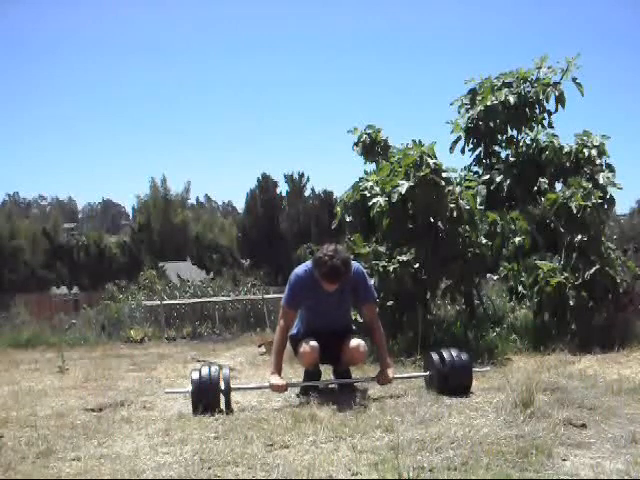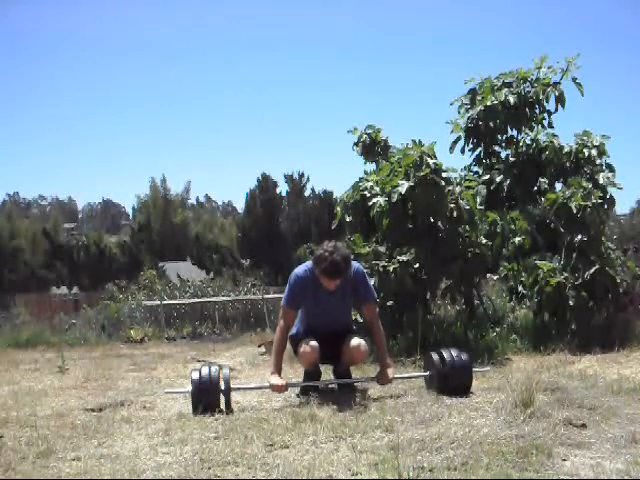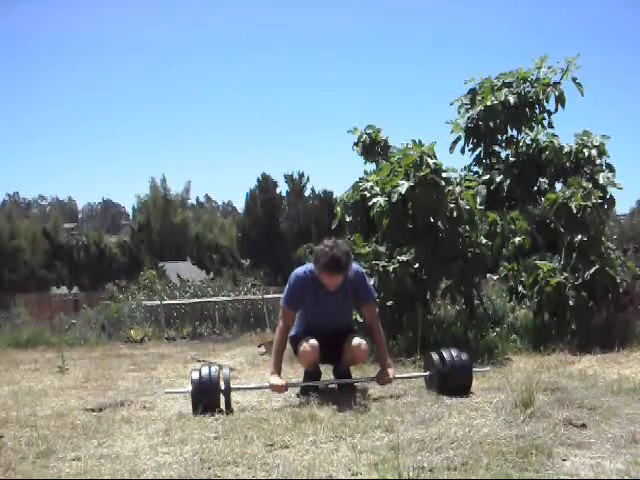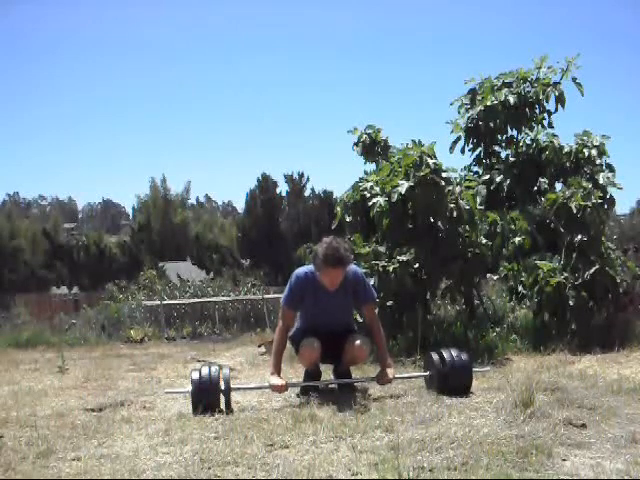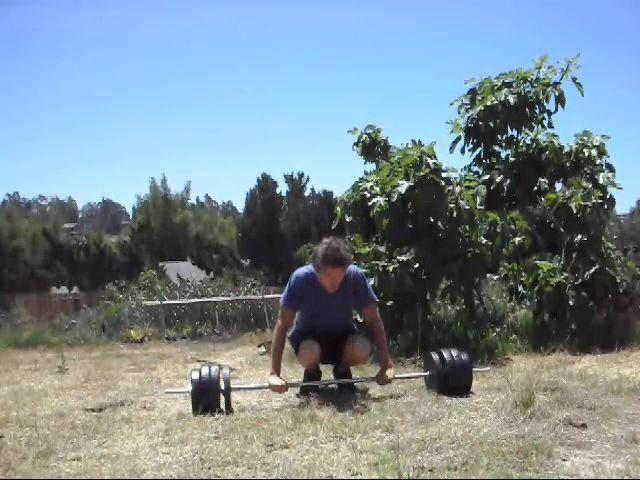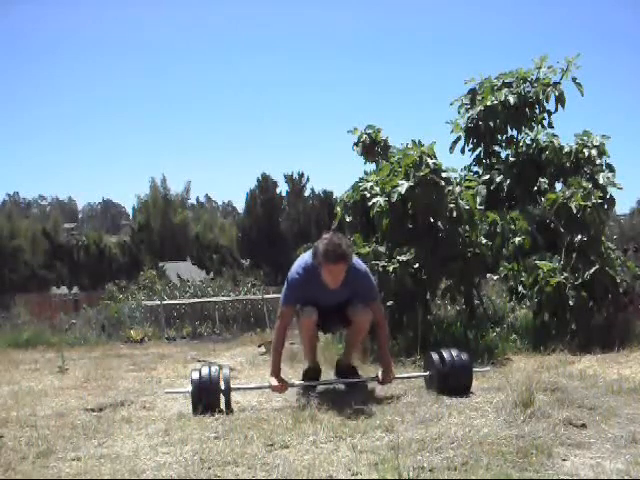
dt=0.5s
person 1, frame 1
left shoulder: (356, 272)
right shoulder: (301, 275)
left elbow: (372, 319)
right elbow: (284, 323)
left wrist: (385, 365)
right wrist: (275, 372)
left hip: (341, 334)
right hip: (308, 335)
left knee: (359, 350)
right knee: (308, 351)
left ankle: (341, 371)
right ankle: (312, 373)
person 1, frame 2
left shoulder: (356, 272)
right shoulder: (301, 275)
left elbow: (372, 319)
right elbow: (284, 323)
left wrist: (385, 365)
right wrist: (275, 373)
left hip: (341, 335)
right hip: (308, 335)
left knee: (360, 349)
right knee: (308, 352)
left ankle: (341, 371)
right ankle: (312, 373)
person 1, frame 3
left shoulder: (356, 274)
right shoulder: (301, 277)
left elbow: (372, 320)
right elbow: (284, 324)
left wrist: (386, 365)
right wrist: (275, 373)
left hip: (342, 336)
right hip: (309, 336)
left knee: (361, 349)
right knee: (308, 351)
left ankle: (342, 371)
right ankle: (311, 373)
person 1, frame 4
left shoulder: (355, 276)
right shoulder: (301, 277)
left elbow: (372, 320)
right elbow: (284, 324)
left wrist: (386, 365)
right wrist: (275, 373)
left hip: (342, 336)
right hip: (309, 335)
left knee: (362, 349)
right knee: (310, 350)
left ankle: (342, 370)
right ankle: (312, 373)
person 1, frame 5
left shoulder: (355, 276)
right shoulder: (301, 278)
left elbow: (374, 320)
right elbow: (282, 324)
left wrist: (386, 365)
right wrist: (274, 373)
left hip: (342, 335)
right hip: (309, 335)
left knee: (362, 350)
right knee: (309, 352)
left ankle: (342, 370)
right ankle: (312, 374)
person 1, frame 6
left shoulder: (359, 270)
right shoulder: (301, 271)
left elbow: (379, 316)
right elbow: (282, 321)
left wrist: (386, 365)
right wrist: (275, 373)
left hip: (342, 304)
right hip: (311, 303)
left knee: (364, 315)
right knee: (308, 316)
left ankle: (344, 364)
right ankle: (312, 368)
